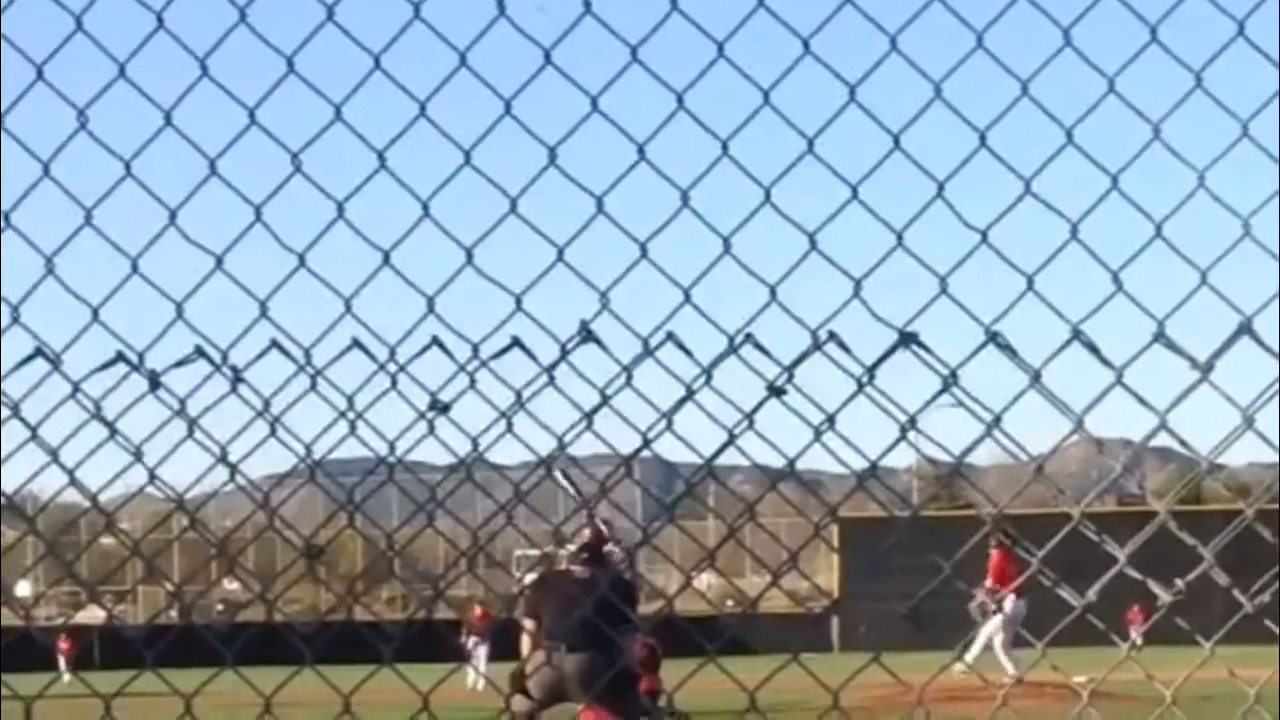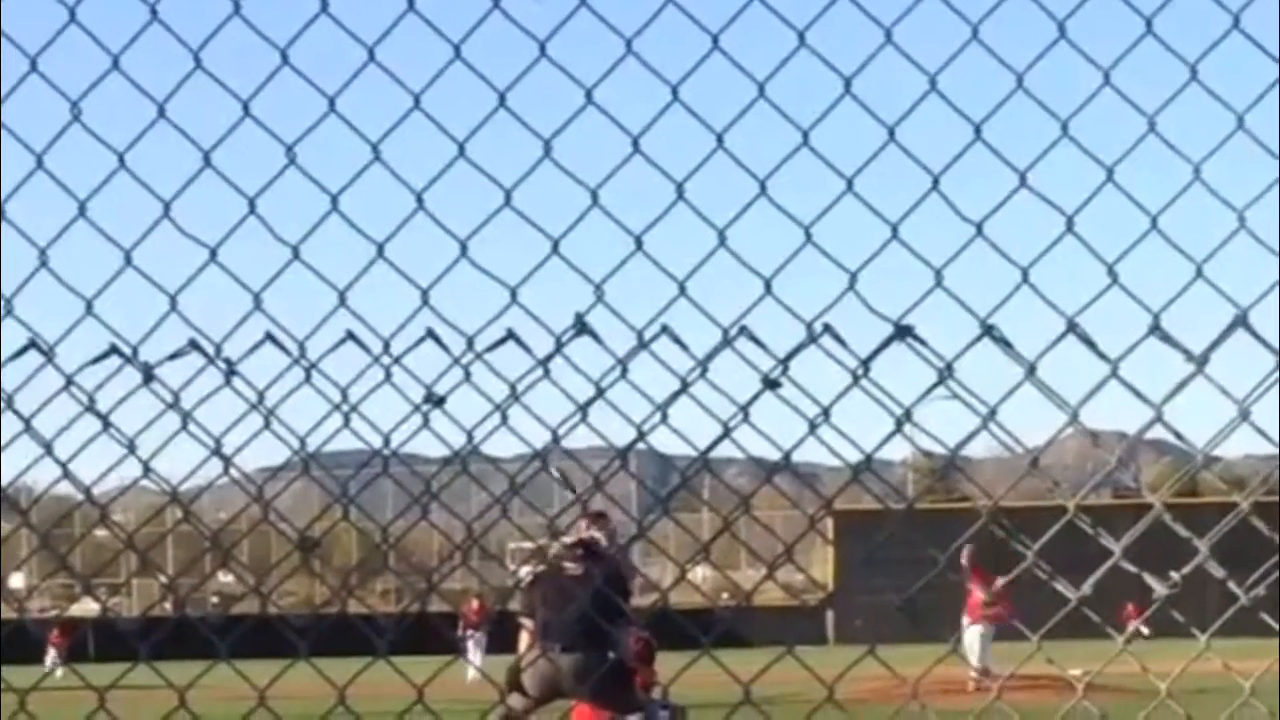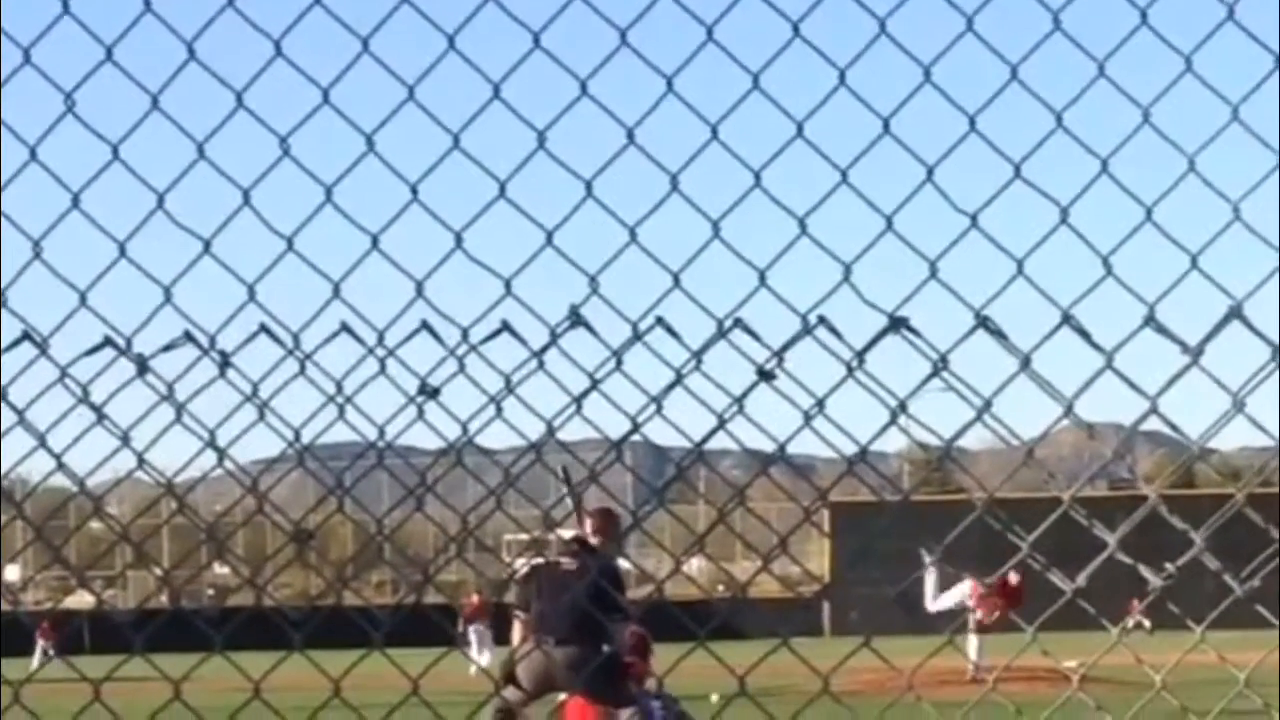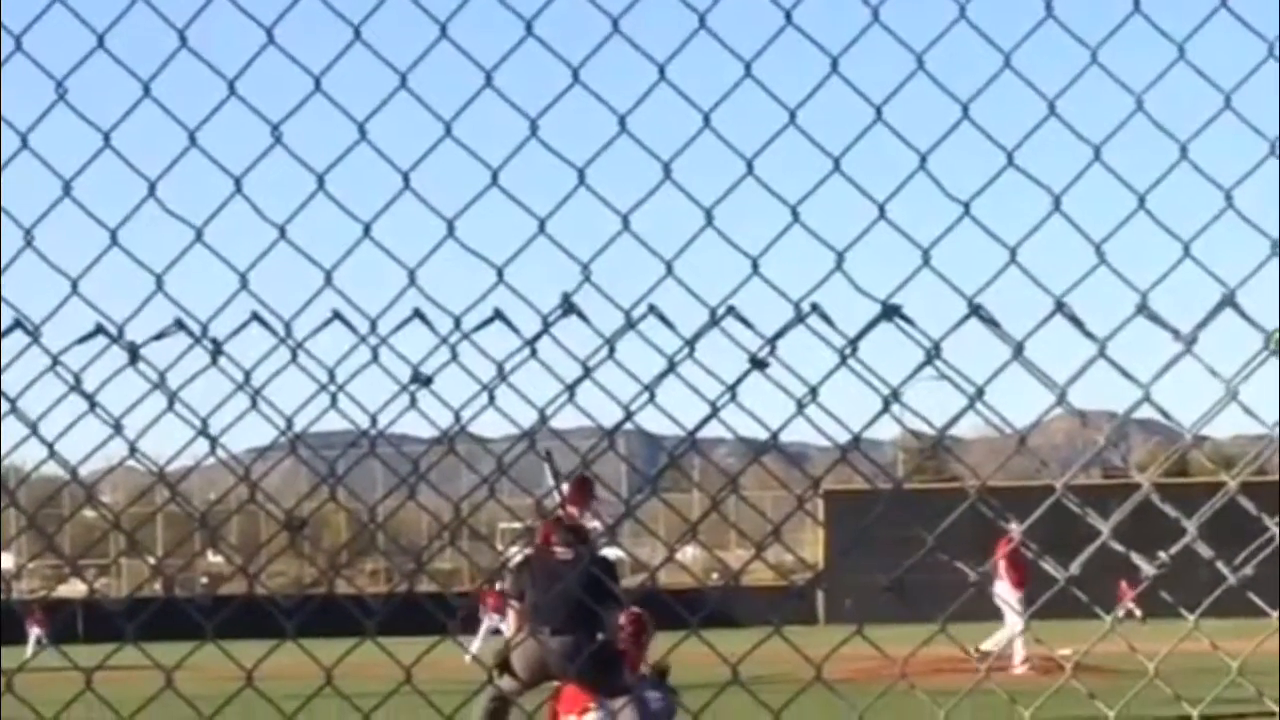
dt=0.5s
person 1, frame 1
left shoulder: (544, 582)
right shoulder: (617, 583)
left elbow: (529, 632)
right elbow: (627, 640)
left hip: (546, 666)
right hip: (593, 666)
person 1, frame 2
left shoulder: (538, 578)
right shoulder: (608, 576)
left elbow: (528, 633)
right elbow: (622, 631)
left wrist: (521, 669)
left hip: (543, 665)
right hip: (589, 664)
person 1, frame 3
left shoulder: (533, 572)
right shoulder: (605, 572)
left elbow: (521, 624)
right elbow: (618, 627)
left wrist: (516, 659)
left hip: (538, 656)
right hip: (582, 656)
person 1, frame 4
left shoulder: (527, 564)
right shoulder: (600, 565)
left elbow: (515, 616)
right elbow: (610, 615)
left wrist: (512, 651)
left hip: (534, 647)
right hip: (579, 647)
left knee: (498, 695)
right knee: (624, 693)
